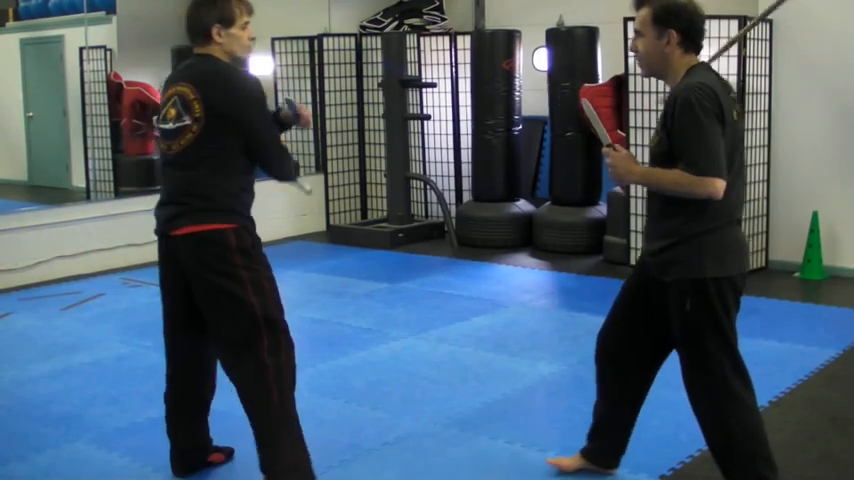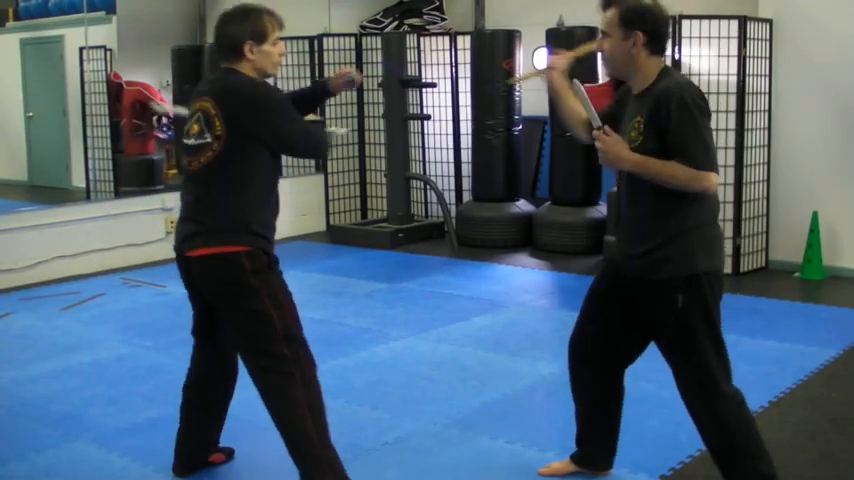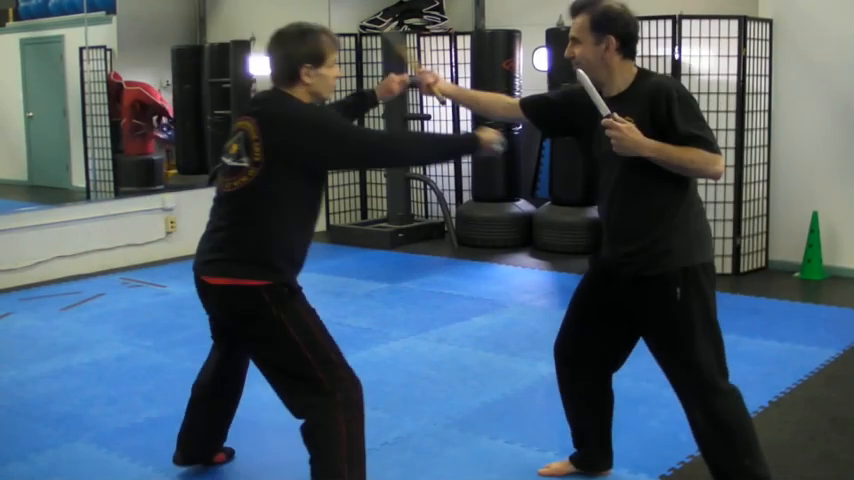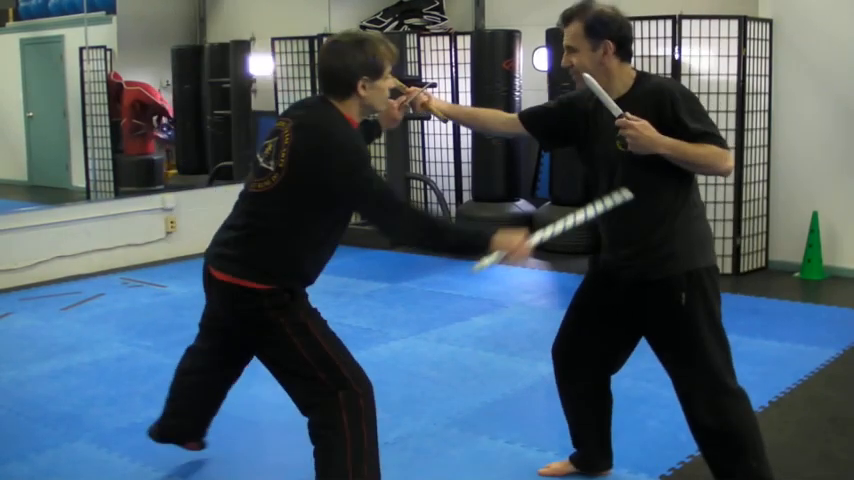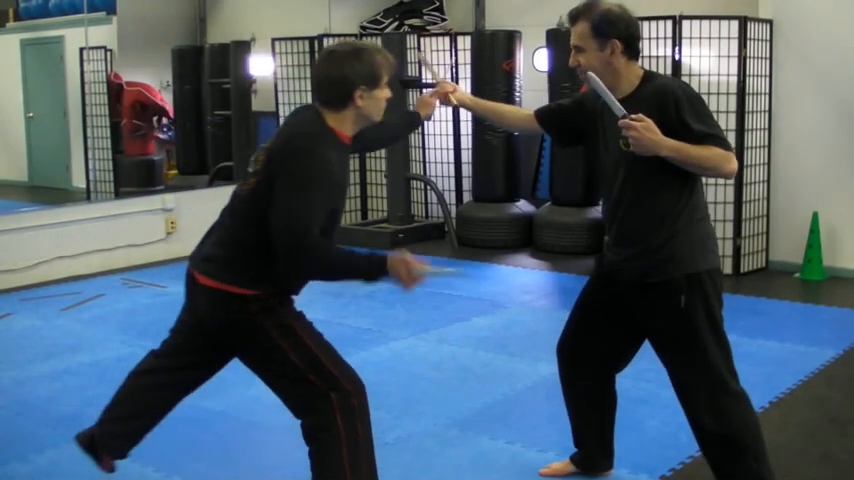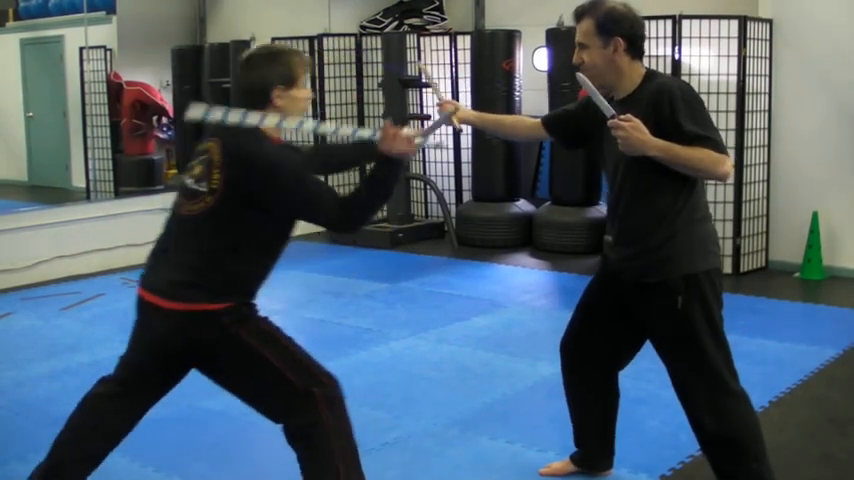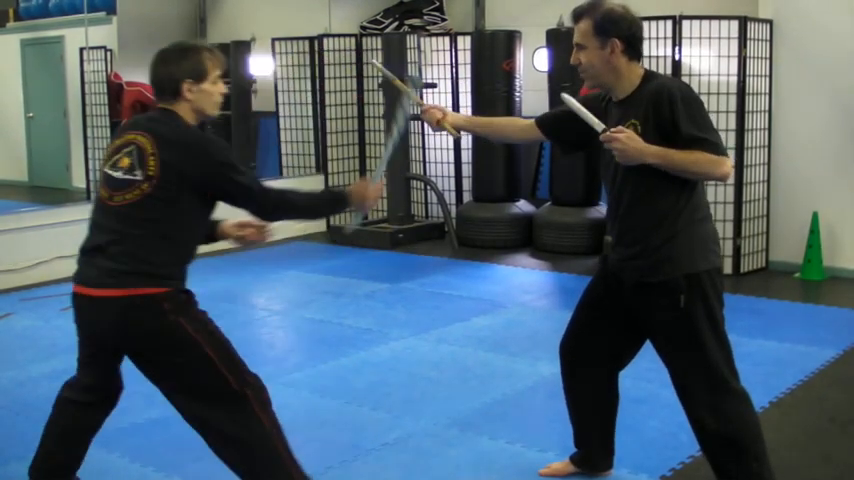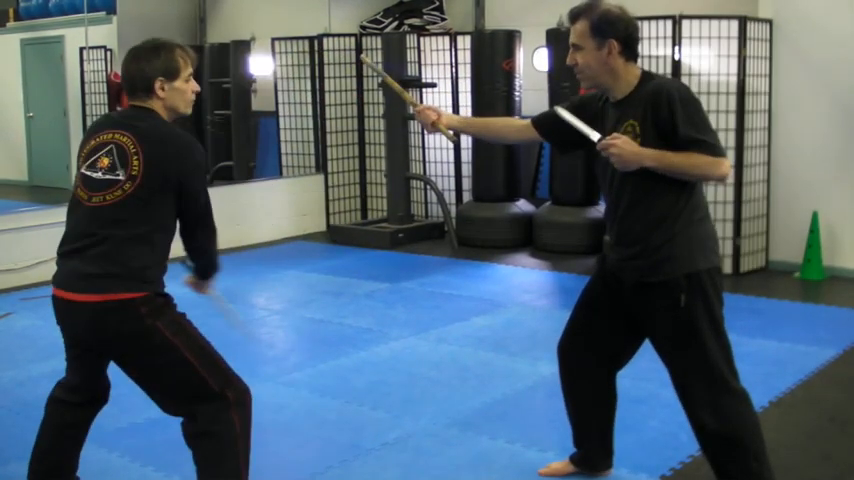
dt=0.2s
person 1, frame 1
left shoulder: (693, 95)
right shoulder: (707, 87)
left elbow: (711, 183)
left wrist: (636, 172)
left hip: (702, 265)
right hip: (670, 258)
left knee: (716, 381)
right knee: (618, 349)
person 1, frame 2
left shoulder: (676, 96)
right shoulder: (635, 95)
left elbow: (705, 178)
right elbow: (586, 131)
left wrist: (626, 161)
right wrist: (556, 81)
left hip: (682, 265)
right hip: (635, 259)
left knee: (705, 382)
right knee: (590, 352)
person 1, frame 3
left shoulder: (663, 93)
right shoulder: (585, 98)
left elbow: (713, 165)
right elbow: (513, 110)
left wrist: (643, 146)
right wrist: (449, 90)
left hip: (675, 263)
right hip: (618, 260)
left knee: (702, 379)
right knee: (575, 357)
person 1, frame 4
left shoulder: (664, 94)
right shoulder: (582, 107)
left elbow: (723, 161)
right elbow: (511, 123)
left wrist: (658, 142)
right wrist: (445, 109)
left hip: (678, 267)
right hip: (617, 265)
left knee: (709, 386)
right knee: (574, 357)
person 1, frame 5
left shoulder: (669, 95)
right shoulder: (593, 107)
left elbow: (727, 163)
right elbow: (528, 120)
left wrist: (661, 144)
right wrist: (465, 100)
left hip: (681, 269)
right hip: (620, 265)
left knee: (710, 388)
right knee: (579, 355)
person 1, frame 6
left shoulder: (669, 94)
right shoulder: (598, 107)
left elbow: (720, 166)
right elbow: (536, 129)
left wrist: (650, 144)
right wrist: (468, 116)
left hip: (681, 269)
right hip: (624, 264)
left knee: (709, 387)
right knee: (582, 354)
person 1, frame 7
left shoulder: (669, 95)
right shoulder: (597, 106)
left elbow: (720, 166)
right elbow: (529, 129)
left wrist: (645, 151)
right wrist: (458, 120)
left hip: (681, 269)
right hip: (623, 264)
left knee: (710, 387)
right knee: (582, 355)
person 1, frame 8
left shoulder: (666, 95)
right shoulder: (594, 107)
left elbow: (718, 167)
right elbow: (524, 129)
left wrist: (643, 156)
right wrist: (453, 122)
left hip: (680, 269)
right hip: (621, 264)
left knee: (710, 388)
right knee: (580, 354)
person 2, frame 1
left shoulder: (177, 83)
right shoulder: (233, 82)
right elbow: (271, 155)
left wrist: (285, 116)
right wrist: (288, 163)
left hip: (174, 232)
right hip: (219, 234)
left knee: (189, 347)
right knee: (264, 349)
person 2, frame 2
left shoulder: (208, 94)
right shoulder: (252, 96)
left elbow: (279, 111)
right elbow: (308, 142)
left wrist: (327, 86)
right wrist: (322, 129)
left hip: (195, 249)
right hip: (236, 254)
left knee: (213, 351)
right knee: (288, 367)
person 2, frame 3
left shoulder: (261, 110)
right shoulder: (297, 123)
right elbow: (386, 150)
left wrist: (372, 95)
right wrist: (472, 141)
left hip: (213, 271)
right hip: (256, 283)
left knee: (230, 353)
right knee: (332, 393)
person 2, frame 4
left shoulder: (309, 117)
right shoulder: (332, 142)
right elbow: (395, 218)
left wrist: (376, 123)
right wrist: (488, 241)
left hip: (225, 269)
right hip: (261, 287)
left knee: (217, 349)
right knee: (344, 394)
left ankle: (177, 425)
person 2, frame 5
left shoulder: (310, 121)
right shoulder: (311, 153)
left elbow: (360, 138)
right elbow: (299, 250)
left wrist: (414, 117)
right wrist: (385, 265)
left hip: (212, 277)
right hip: (244, 295)
left knee: (176, 363)
right knee: (338, 395)
left ankle: (105, 439)
person 2, frame 6
left shoulder: (234, 136)
right shoulder: (261, 157)
left elbow: (310, 159)
right elbow: (343, 217)
left wrist: (380, 146)
right wrist: (391, 160)
left hip: (159, 299)
right hip: (210, 311)
left knee: (127, 388)
right knee: (314, 398)
person 2, frame 7
left shoulder: (129, 133)
right shoulder: (192, 145)
right elbow: (260, 200)
left wrist: (218, 229)
right wrist: (346, 197)
left hip: (90, 293)
right hip: (147, 300)
left knee: (91, 388)
right knee: (238, 399)
person 2, frame 8
left shoulder: (99, 131)
right shoulder: (177, 146)
right elbow: (198, 224)
right wrist: (205, 270)
left hip: (69, 295)
right hip: (127, 303)
left knee: (83, 386)
right knee: (222, 399)
